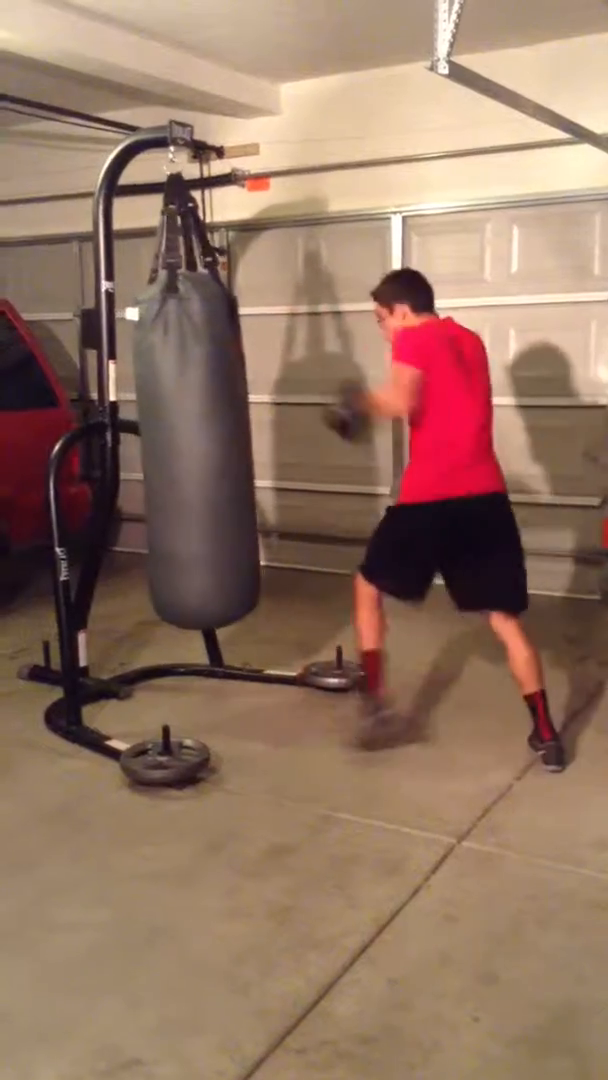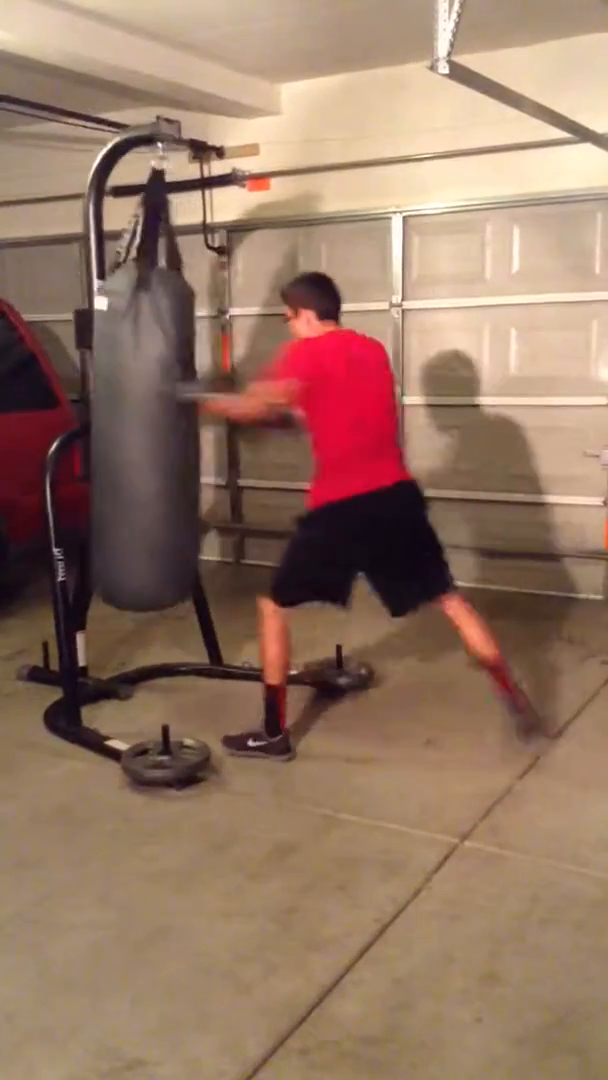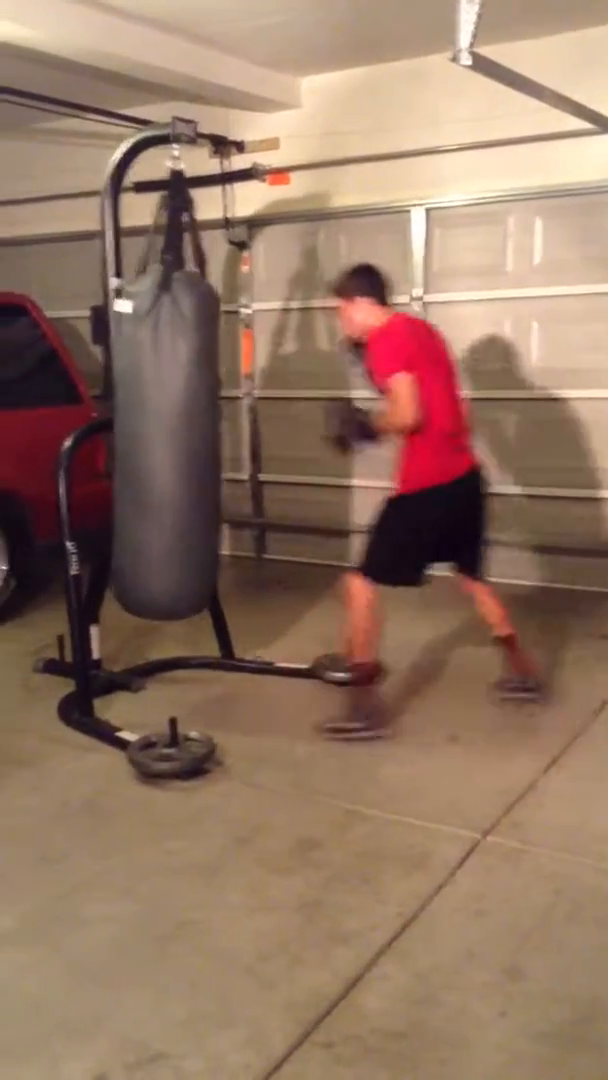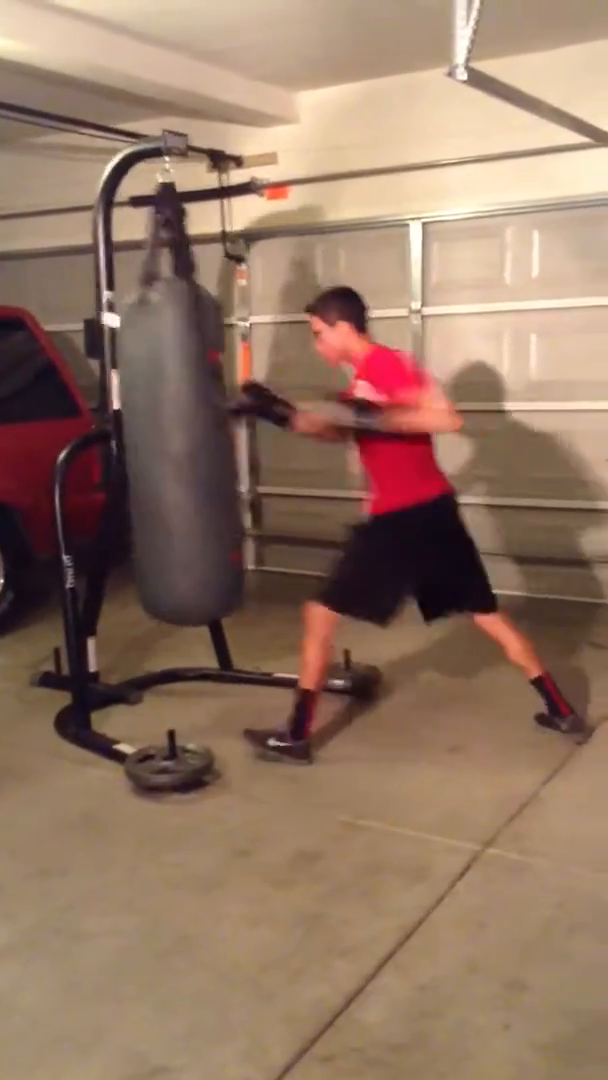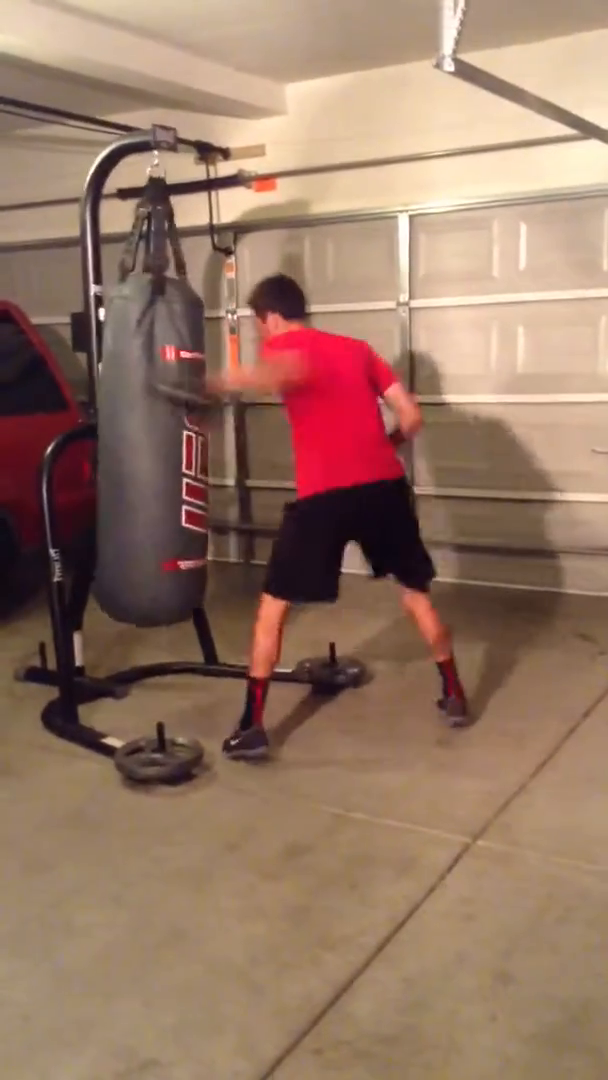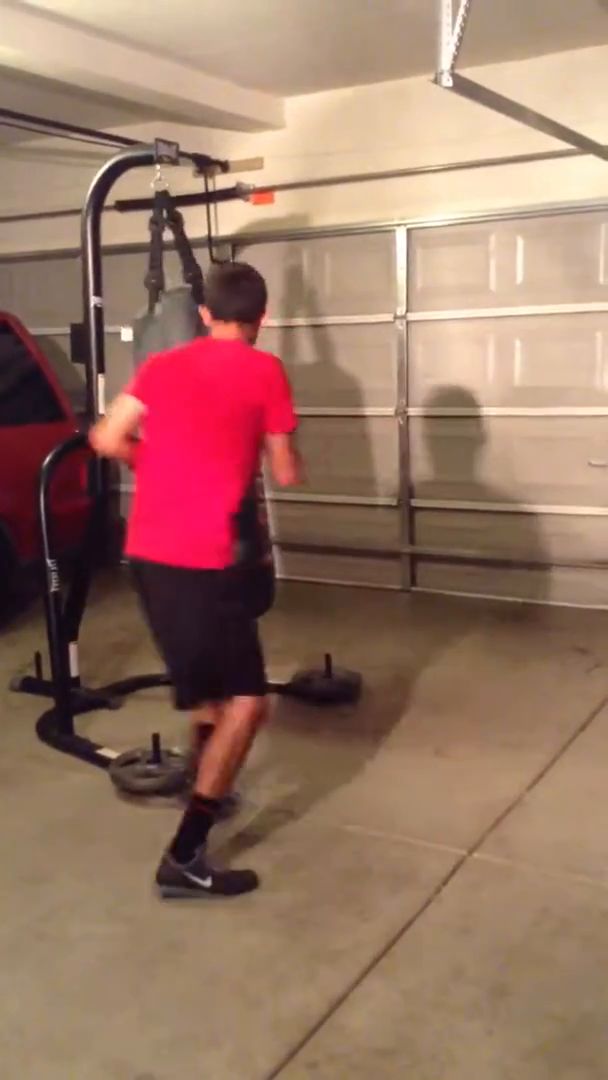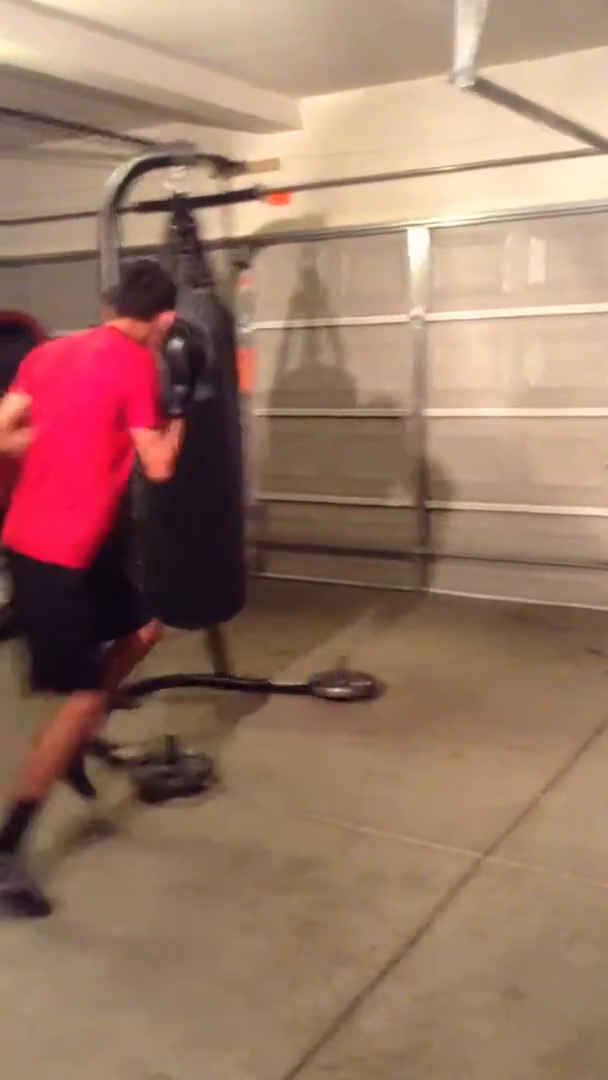
dt=0.7s
person 1, frame 1
left shoulder: (413, 338)
right shoulder: (471, 341)
left elbow: (398, 402)
left wrist: (361, 404)
left hip: (428, 499)
right hip: (486, 494)
left knee: (369, 586)
right knee: (504, 618)
left ankle: (375, 702)
right ankle: (547, 737)
person 1, frame 2
left shoulder: (307, 352)
right shoulder: (374, 353)
left elbow: (258, 405)
left wrist: (202, 401)
left hip: (340, 507)
right hip: (398, 497)
left knee: (273, 608)
right knee: (447, 601)
left ankle: (274, 734)
right ankle: (513, 697)
person 1, frame 3
left shoulder: (387, 341)
right shoulder: (420, 329)
left elbow: (408, 416)
left wrist: (367, 426)
left hip: (425, 486)
right hip: (463, 475)
left knee: (361, 586)
right knee: (471, 577)
left ankle: (365, 707)
right ankle: (522, 673)
person 1, frame 4
left shoulder: (385, 364)
right shoulder: (363, 375)
left elbow: (444, 420)
right elbow: (320, 424)
left wrist: (376, 419)
left hip: (398, 515)
right hip: (434, 509)
left knee: (321, 615)
right knee: (486, 614)
left ankle: (298, 735)
right ankle: (564, 711)
person 1, frame 5
left shoulder: (281, 347)
right shoulder: (357, 348)
left elbow: (282, 372)
right elbow: (411, 417)
left wrist: (220, 383)
left hip: (326, 496)
right hip: (385, 485)
left knee: (273, 603)
right knee: (414, 590)
left ankle: (252, 727)
right ankle: (453, 696)
person 1, frame 6
left shoulder: (162, 363)
right shoulder: (265, 372)
left elbow: (107, 439)
right elbow: (287, 476)
left hip: (147, 548)
right hip: (200, 559)
left knee: (210, 675)
right knee: (245, 702)
left ankle: (205, 787)
right ankle: (183, 858)
person 1, frame 7
right shoulder: (136, 364)
right elbow: (159, 467)
right wrist: (180, 401)
right hip: (57, 553)
left knee: (140, 628)
right knee: (79, 700)
left ankle: (67, 751)
